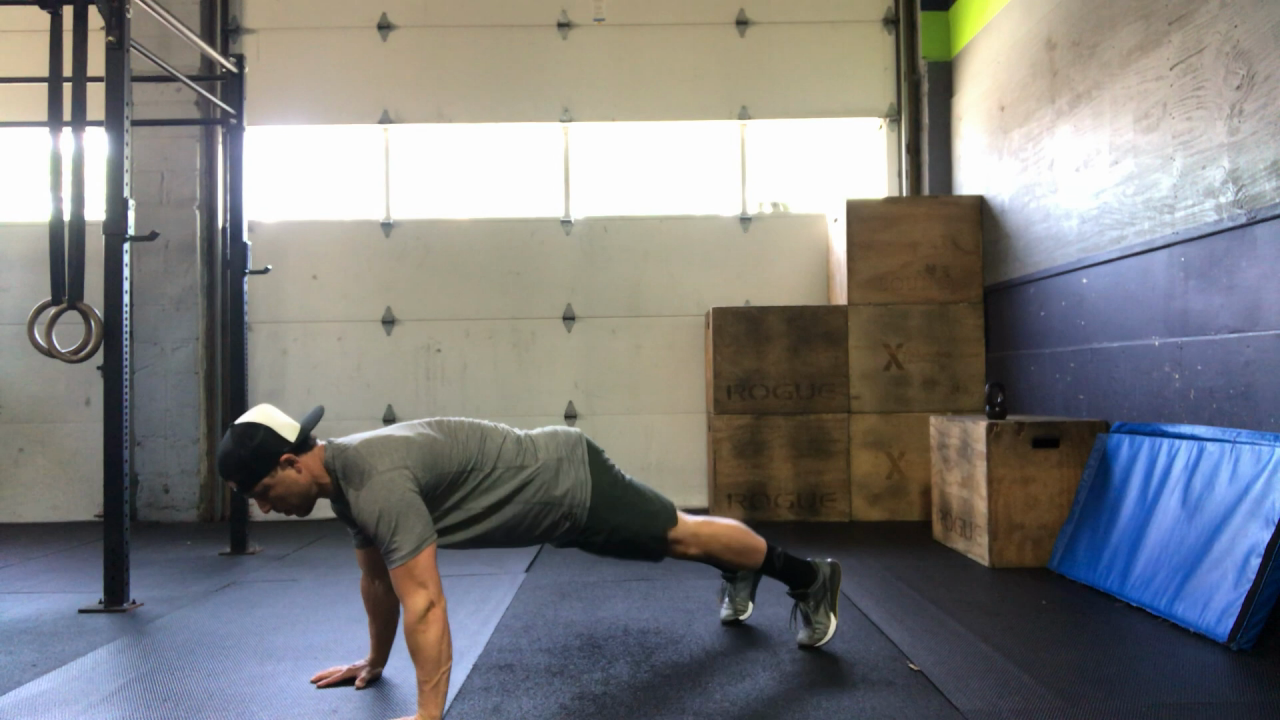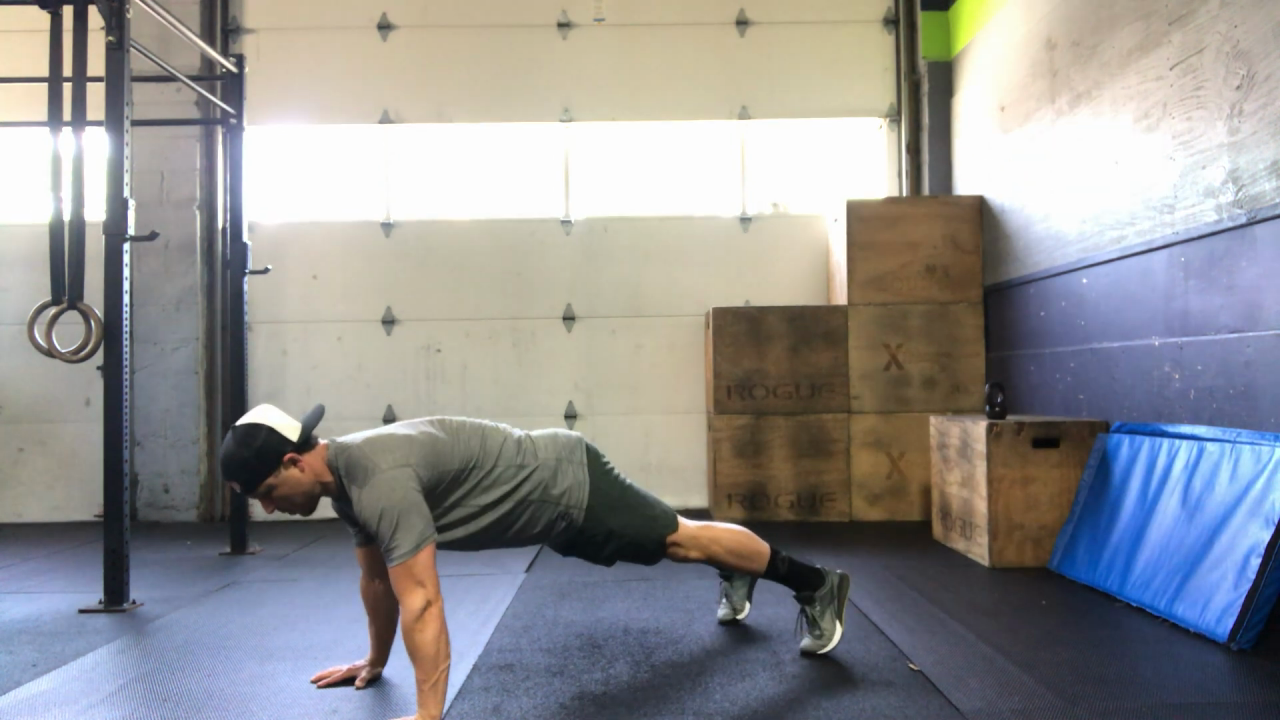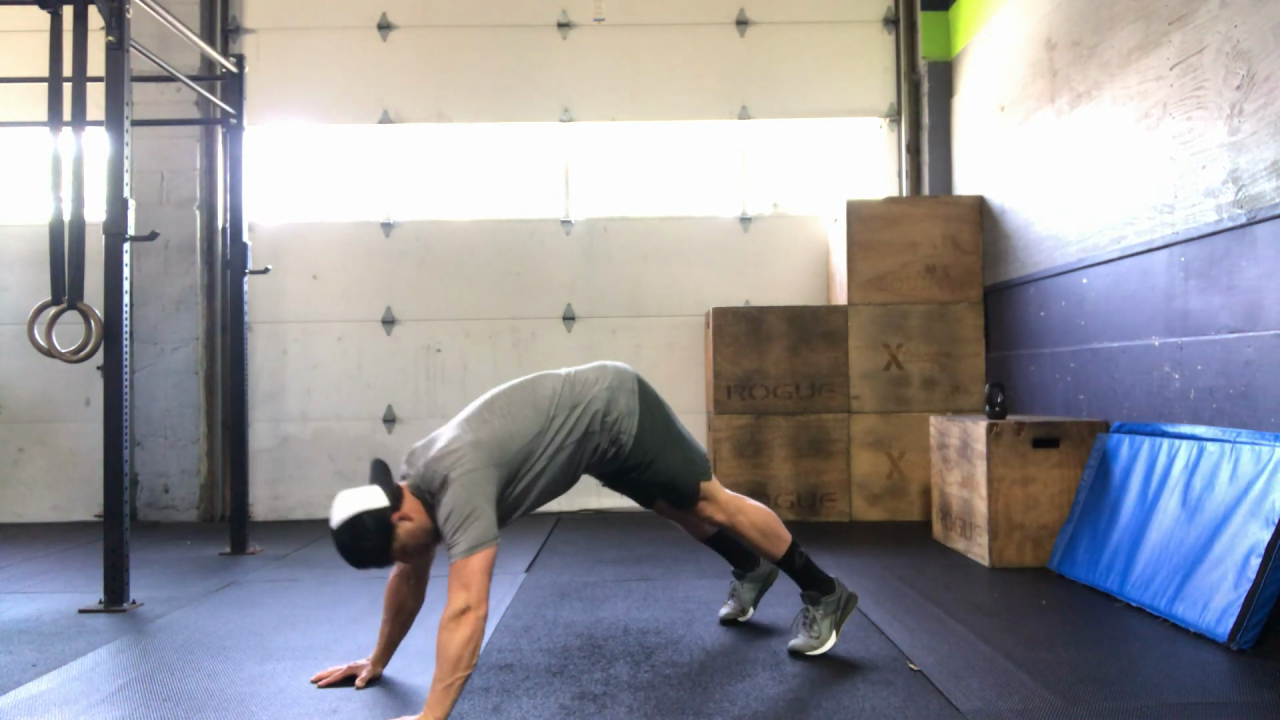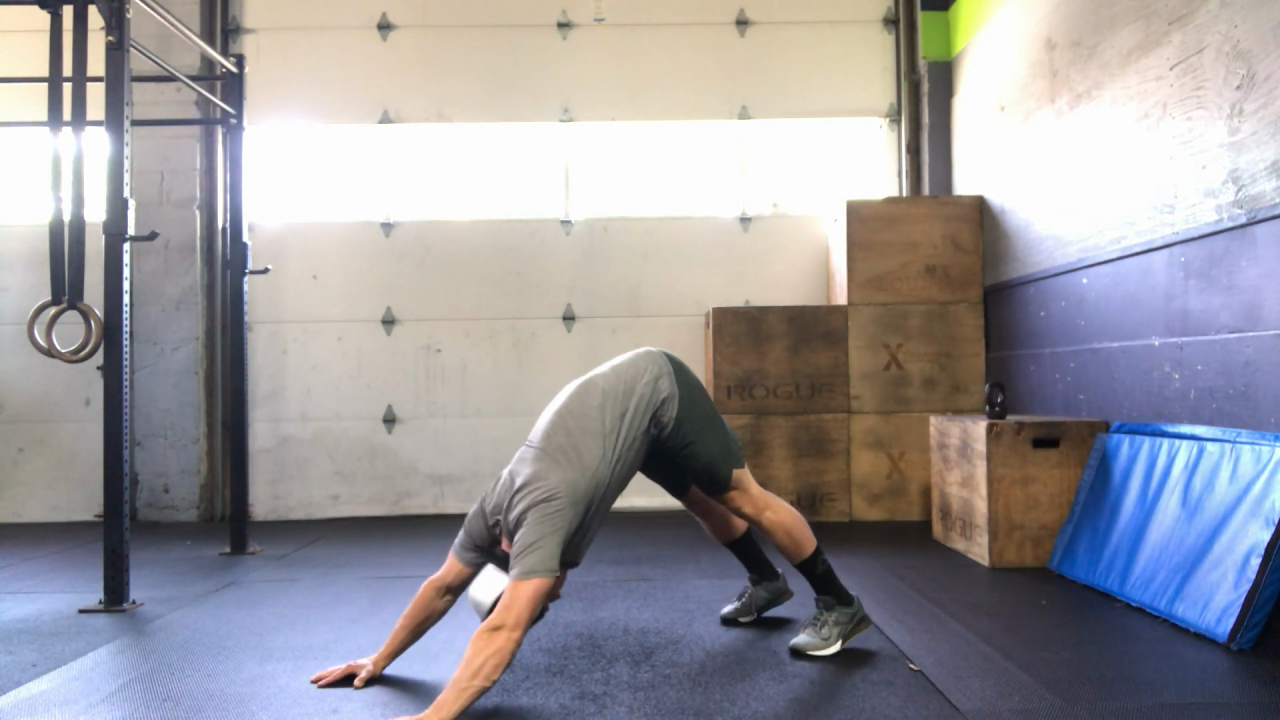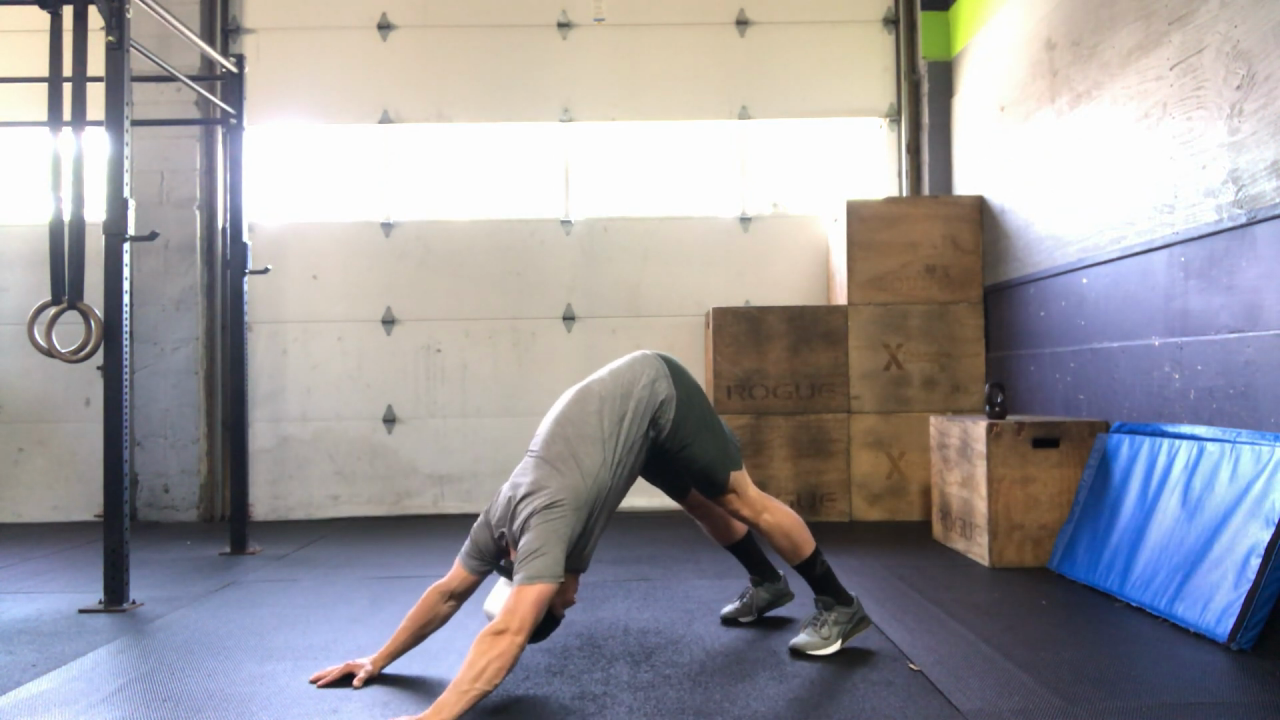
dt=1s
person 1, frame 1
left shoulder: (378, 484)
right shoulder: (344, 476)
left elbow: (423, 603)
right elbow: (376, 579)
right wrist: (375, 661)
left hip: (566, 485)
right hip: (553, 487)
left knee: (682, 535)
right knee: (662, 529)
left ankle: (809, 579)
right ankle: (737, 576)
person 1, frame 2
left shoulder: (379, 481)
right shoulder: (346, 477)
left elbow: (421, 603)
right elbow: (375, 579)
right wrist: (373, 661)
left hip: (564, 487)
right hip: (552, 495)
left knee: (682, 541)
right knee: (663, 536)
left ankle: (815, 587)
right ankle: (734, 578)
person 1, frame 3
left shoulder: (457, 484)
right shoulder: (415, 483)
left elbow: (467, 606)
right elbow: (408, 580)
right wrist: (376, 661)
left hip: (614, 408)
right hip: (596, 423)
left knee: (710, 502)
right knee: (677, 509)
left ankle: (823, 594)
right ankle: (750, 570)
person 1, frame 4
left shoulder: (541, 516)
right shoulder: (494, 509)
left elbow: (504, 629)
right elbow: (443, 586)
right wrist: (379, 660)
left hip: (659, 389)
right hip: (634, 396)
left knee: (744, 497)
right knee: (702, 501)
left ankle: (839, 605)
right ankle: (766, 582)
person 1, frame 5
left shoulder: (545, 523)
right shoulder: (501, 517)
left elbow: (507, 633)
right elbow: (448, 591)
right wrist: (377, 660)
left hip: (655, 392)
right hip: (634, 401)
left knee: (741, 499)
right knee: (702, 504)
left ankle: (838, 606)
right ankle: (767, 583)
